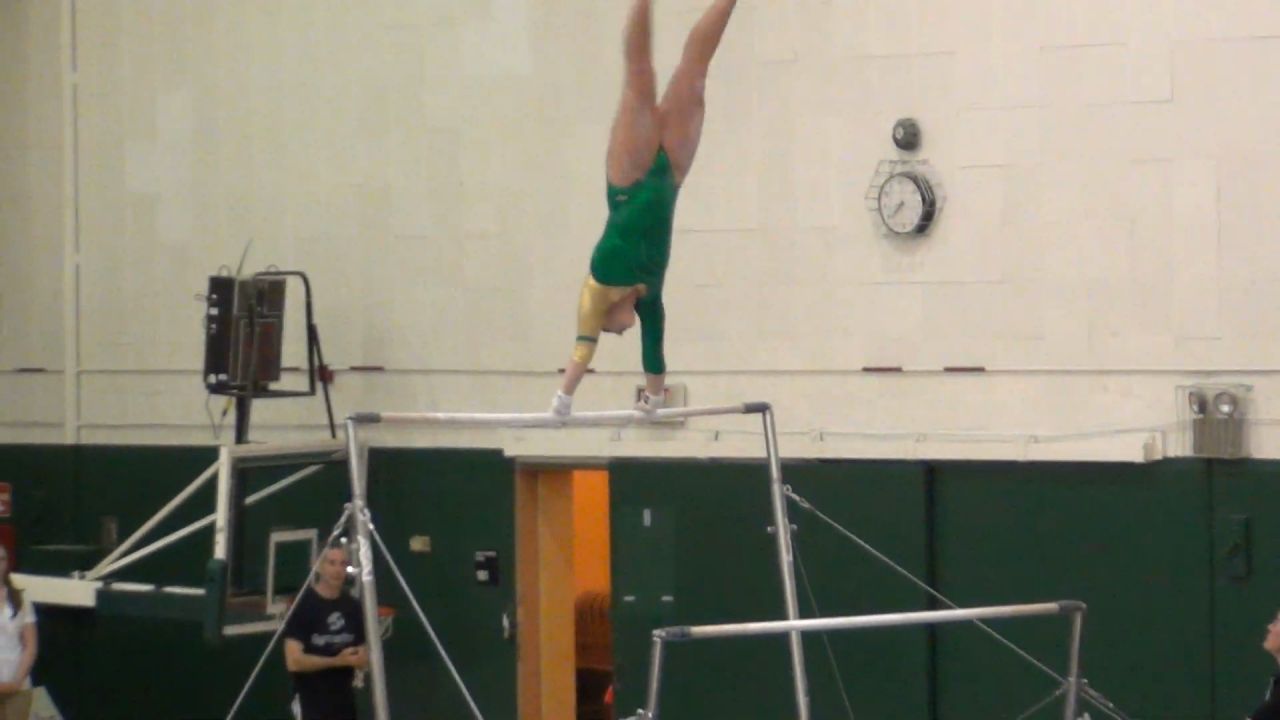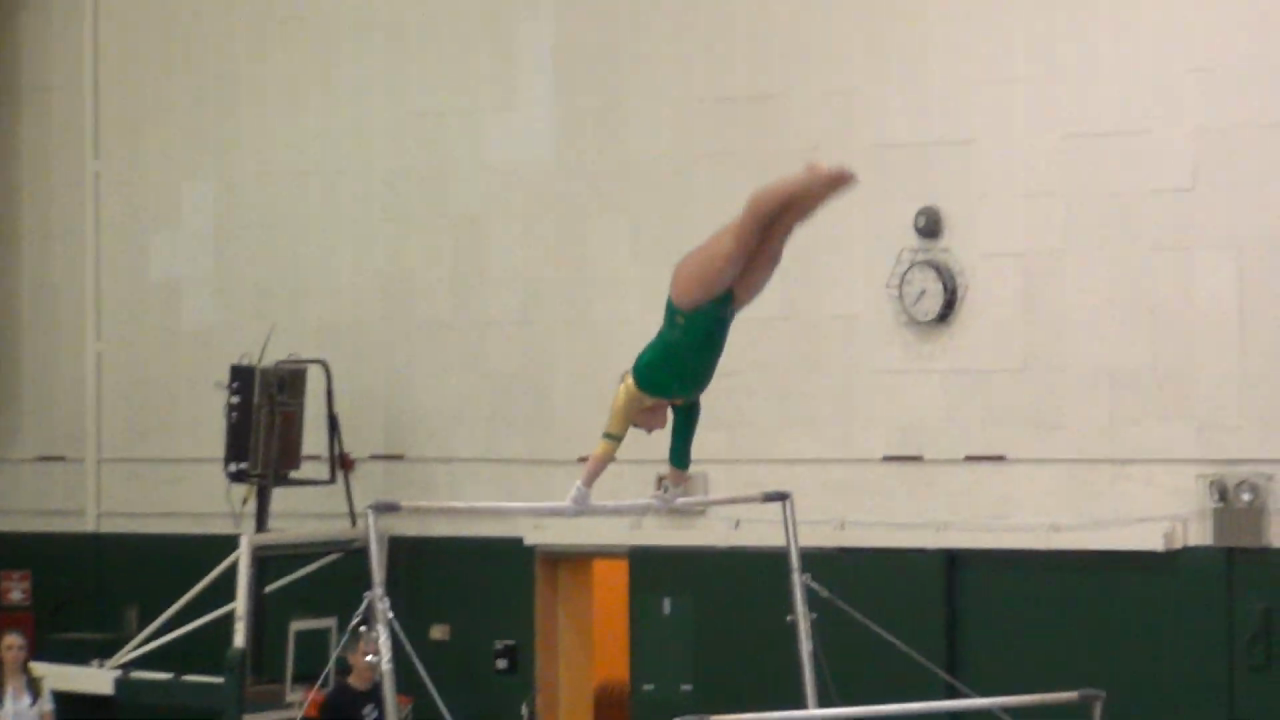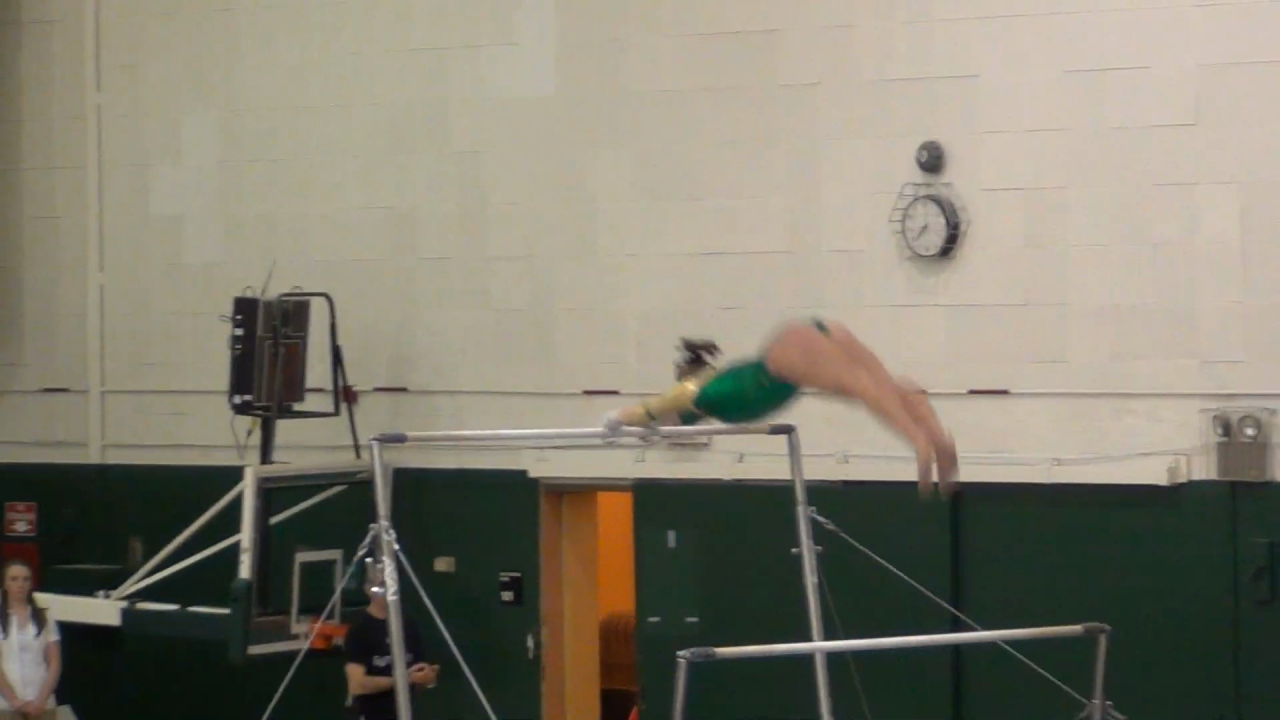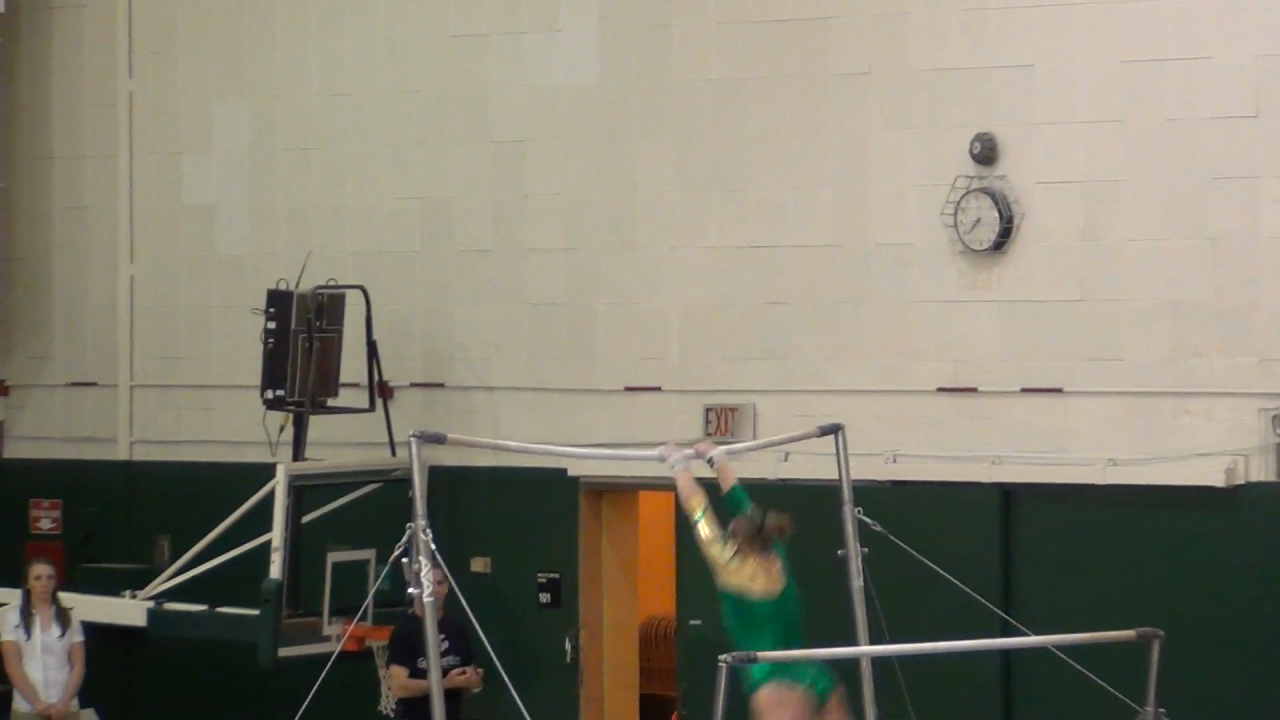
dt=0.3s
person 1, frame 1
left shoulder: (619, 291)
right shoulder: (644, 290)
left elbow: (582, 349)
right elbow: (653, 349)
left hip: (637, 185)
right hip: (659, 181)
right knee: (692, 75)
person 1, frame 2
left shoulder: (640, 388)
right shoulder: (684, 393)
left elbow: (607, 447)
right elbow: (681, 448)
left wrist: (580, 492)
left hip: (698, 303)
right hip: (708, 304)
person 1, frame 3
left shoulder: (693, 389)
right shoulder: (709, 389)
left elbow: (648, 412)
left wrist: (614, 420)
left hip: (793, 346)
right hip: (814, 336)
person 1, frame 4
left shoulder: (729, 565)
right shoulder: (772, 557)
left elbow: (695, 507)
right elbow: (737, 500)
left wrist: (677, 460)
right wrist: (713, 457)
left hip: (778, 682)
right hip: (819, 679)
